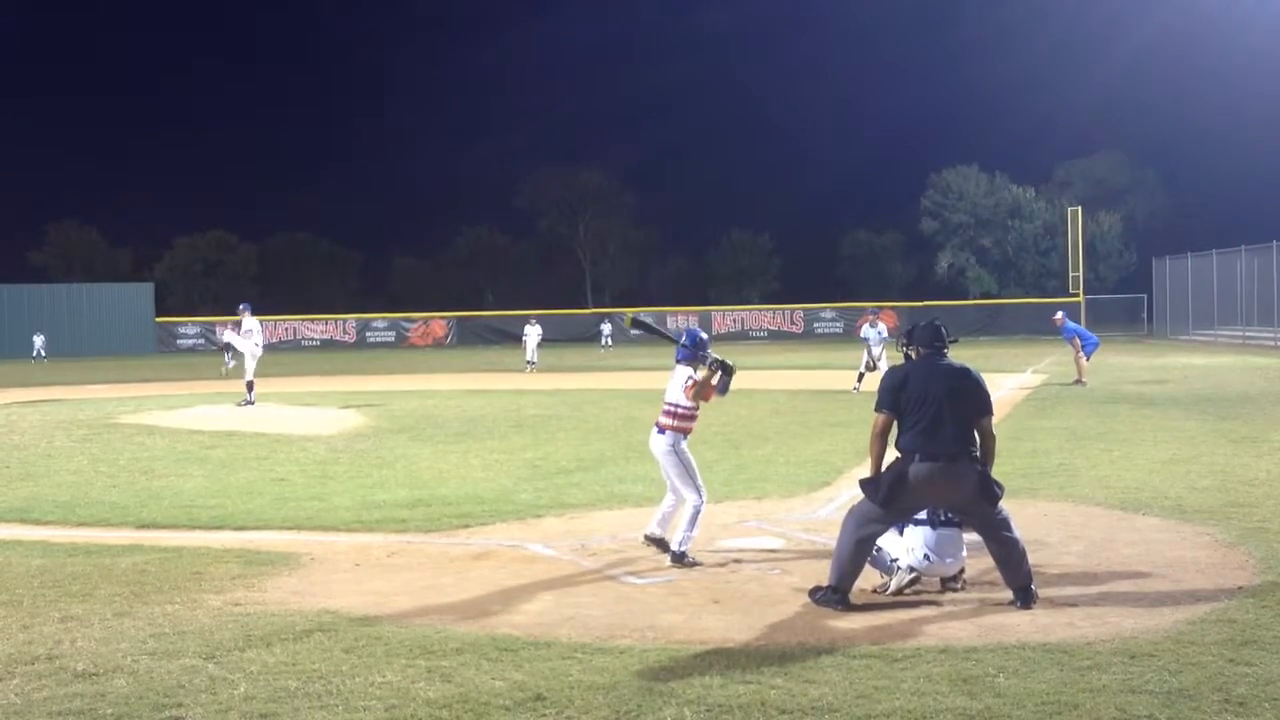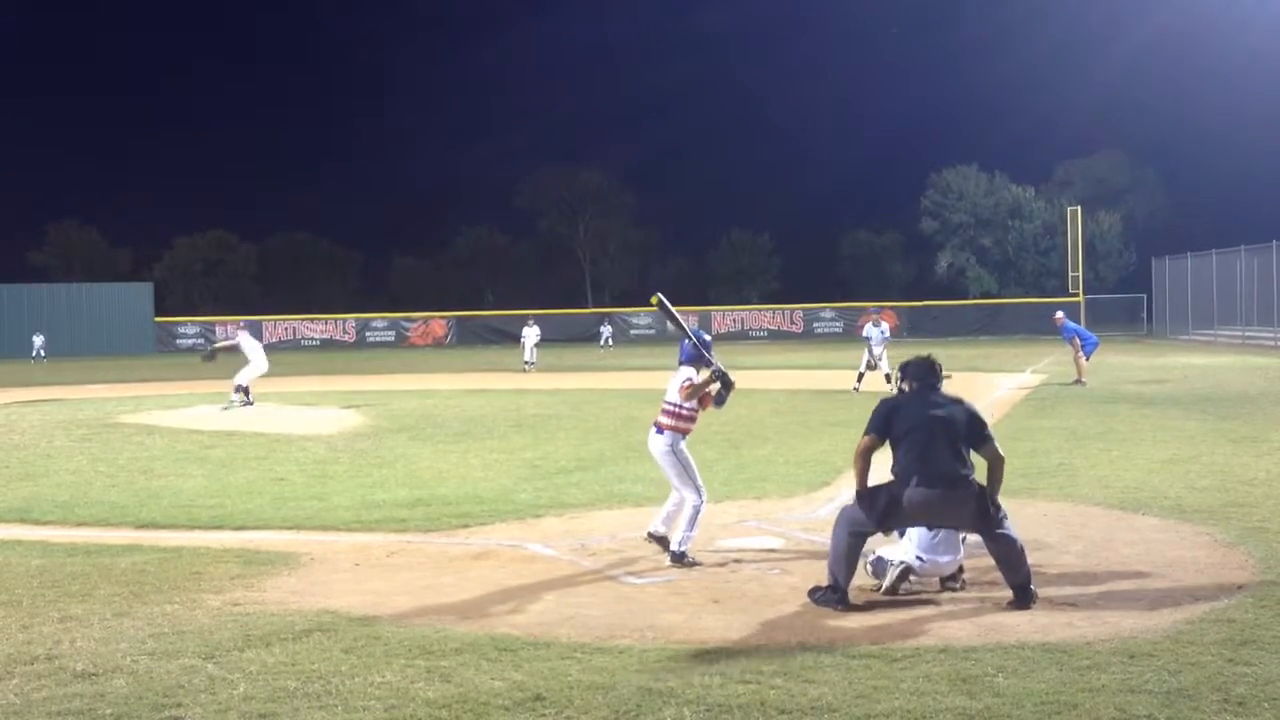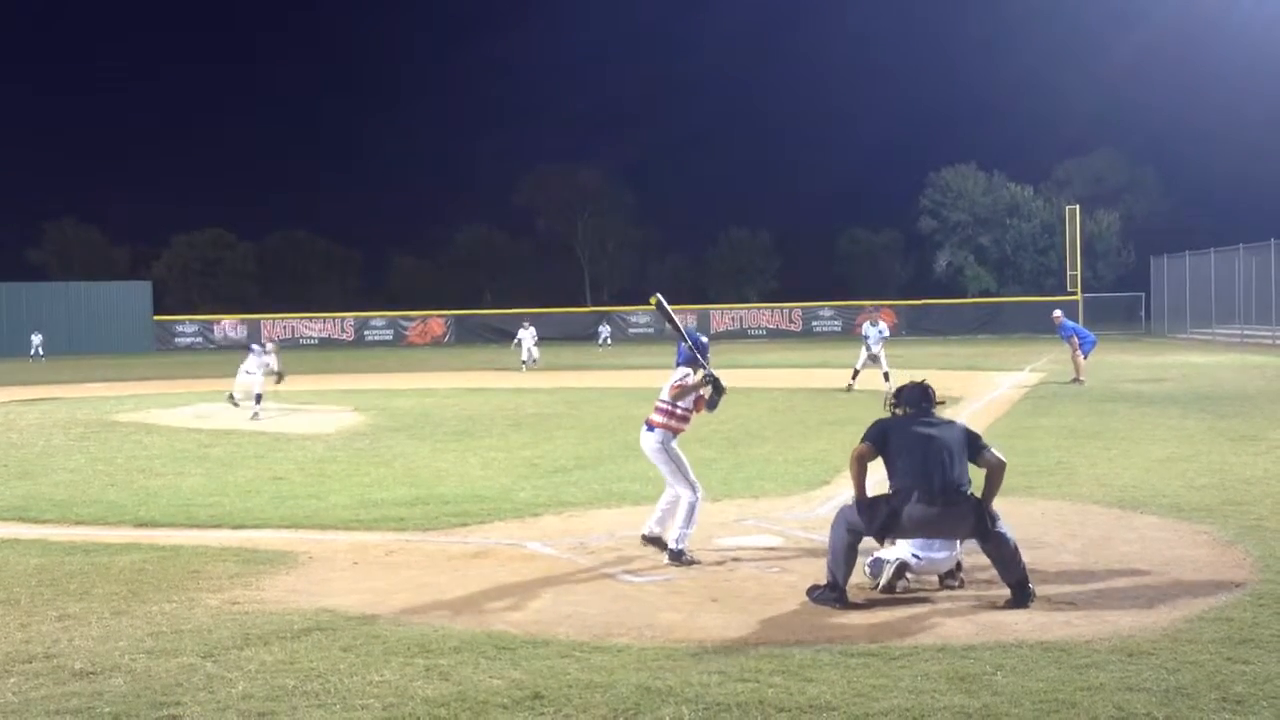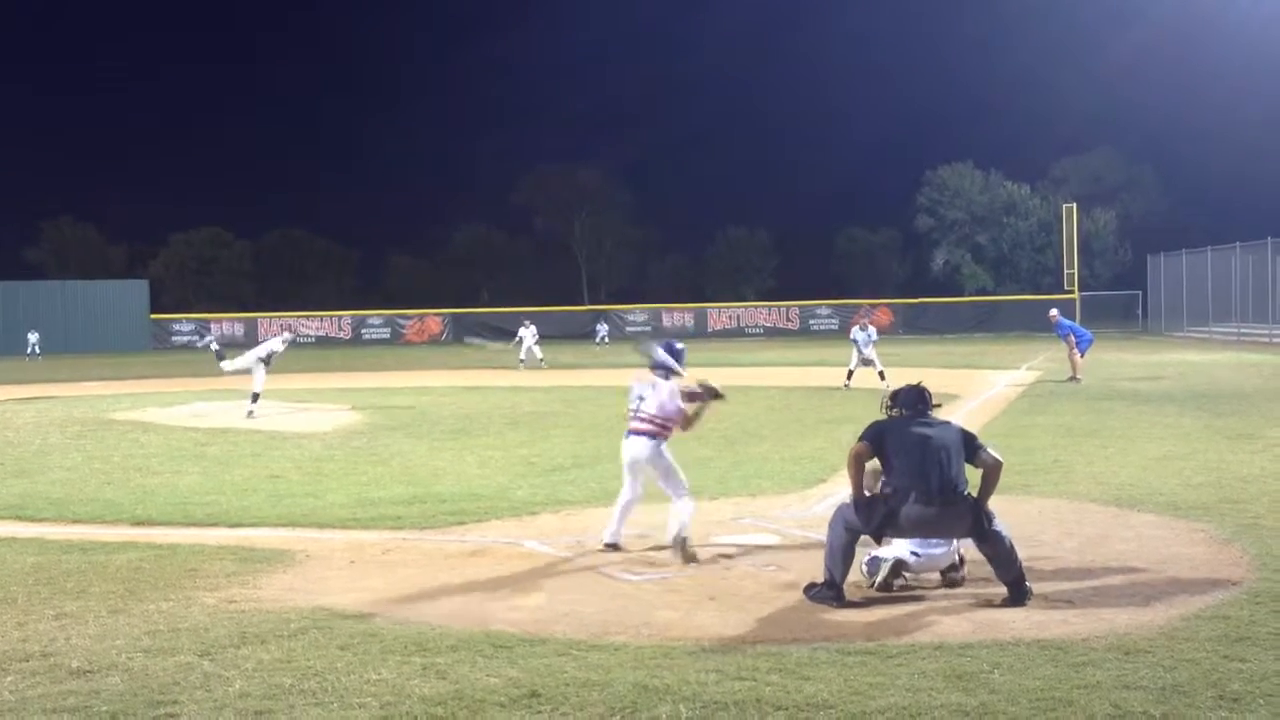
dt=0.3s
person 1, frame 1
left shoulder: (898, 375)
right shoulder: (970, 377)
left elbow: (880, 431)
right elbow: (987, 434)
left wrist: (875, 477)
right wrist: (983, 476)
left hip: (916, 471)
right hip: (963, 472)
left knee: (861, 522)
right knee: (997, 526)
left ankle: (836, 592)
right ankle: (1024, 590)
person 1, frame 2
left shoulder: (892, 406)
right shoulder: (963, 408)
left elbow: (864, 450)
right elbow: (996, 457)
left wrist: (861, 493)
right wrist: (990, 500)
left hip: (912, 495)
right hip: (960, 496)
left knee: (850, 519)
right knee: (995, 522)
left ankle: (835, 592)
right ankle: (1023, 591)
person 1, frame 3
left shoulder: (886, 426)
right shoulder: (956, 428)
left elbow: (859, 456)
right elbow: (998, 463)
left wrist: (862, 502)
right wrist: (983, 506)
left hip: (910, 513)
right hip: (959, 516)
left knee: (847, 519)
right knee: (989, 522)
left ankle: (834, 591)
right ankle: (1021, 589)
person 1, frame 4
left shoulder: (883, 427)
right shoulder: (953, 430)
left elbow: (856, 456)
right elbow: (994, 462)
left wrist: (859, 500)
right wrist: (979, 504)
left hip: (908, 513)
right hip: (956, 515)
left knee: (844, 517)
right knee: (984, 520)
left ankle: (831, 589)
right ankle: (1018, 588)
person 2, frame 1
left shoulder: (686, 372)
right shoulder: (685, 372)
left elbow: (717, 391)
right elbow: (693, 395)
left wrist: (725, 375)
right wrist: (710, 371)
left hip: (663, 438)
right hip: (670, 441)
left knee: (677, 492)
right knee: (696, 496)
left ankle: (654, 533)
right ankle: (678, 552)
person 2, frame 2
left shoulder: (689, 374)
right shoulder: (688, 373)
left elbow: (714, 402)
right elbow: (686, 396)
left wrist: (724, 386)
right wrist: (710, 379)
left hip: (662, 439)
right hip: (669, 441)
left knee: (682, 492)
right knee: (696, 496)
left ankle: (657, 531)
right ankle: (677, 552)
person 2, frame 3
left shoulder: (688, 375)
right shoulder: (686, 373)
left elbow: (706, 406)
right elbow: (673, 395)
left wrist: (716, 391)
right wrist: (701, 382)
left hip: (656, 436)
right hip: (659, 439)
left knee: (677, 488)
right knee: (691, 493)
left ankle: (653, 533)
right ankle: (677, 551)
person 2, frame 4
left shoulder: (640, 380)
right shoulder: (670, 389)
right elbow: (685, 425)
right wrist: (703, 402)
left hip: (631, 443)
right hip: (653, 447)
left knee: (630, 492)
right knee: (681, 494)
left ankle: (611, 539)
right ankle: (679, 539)
